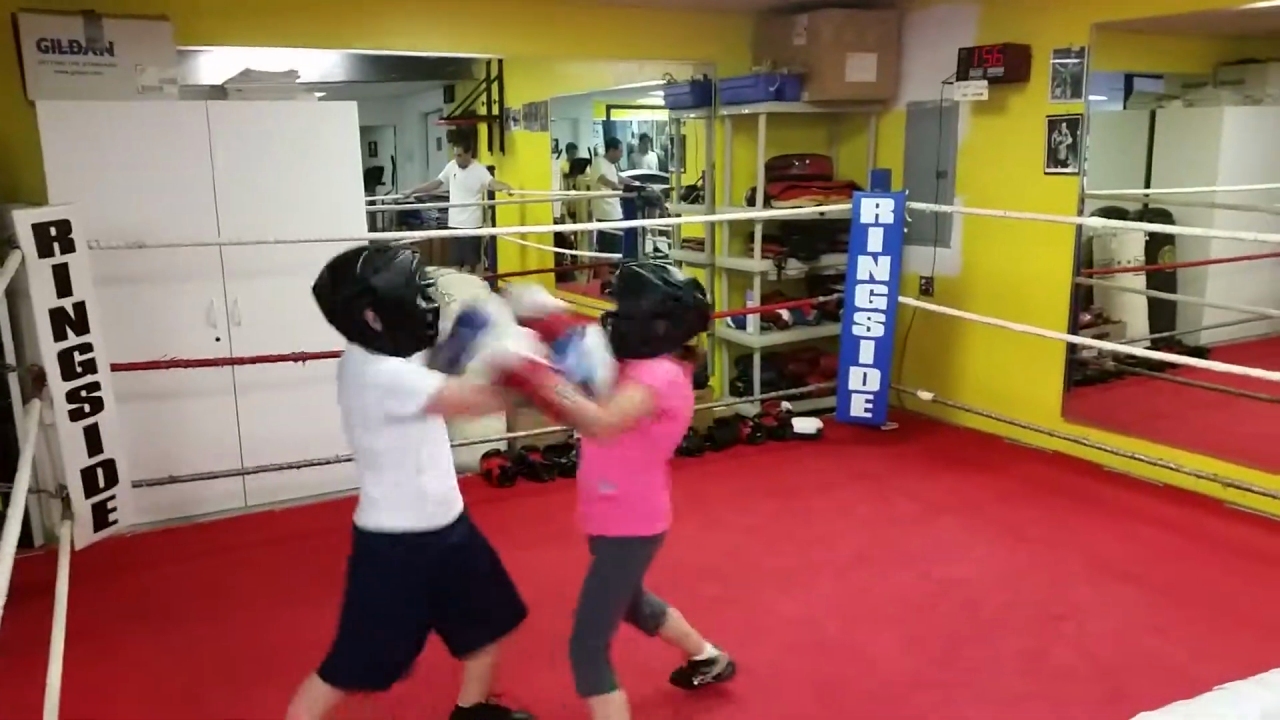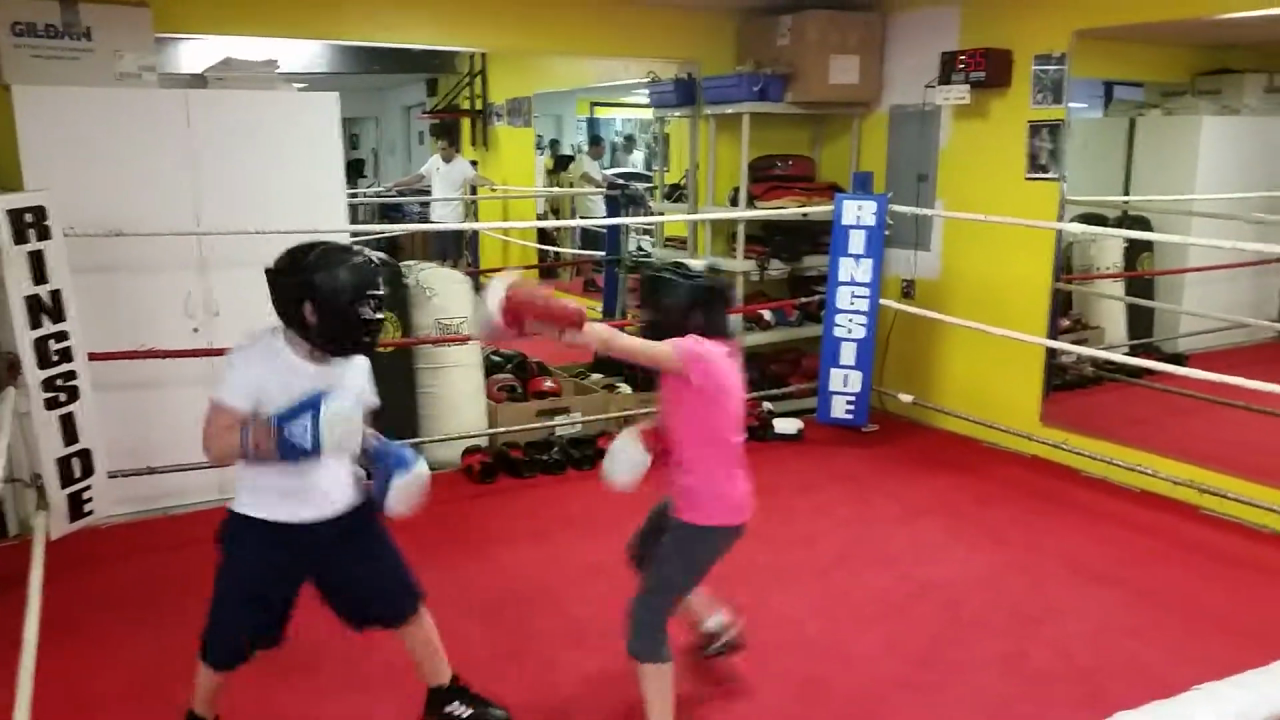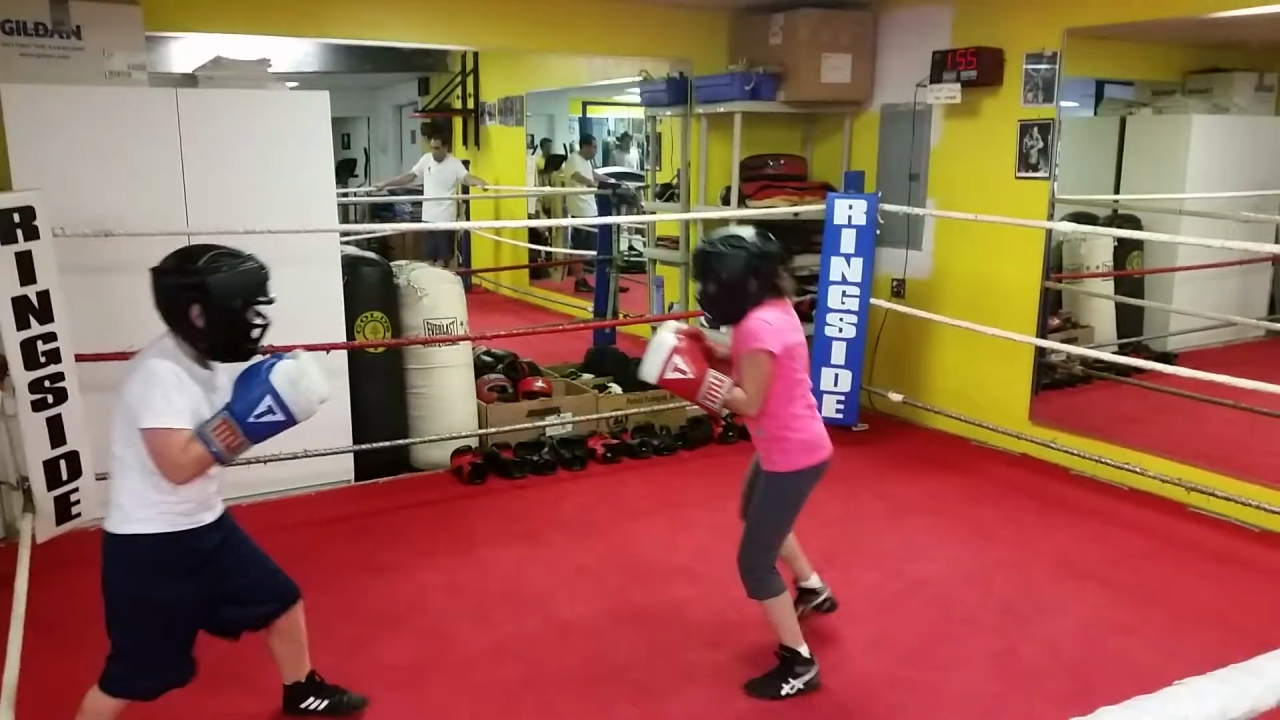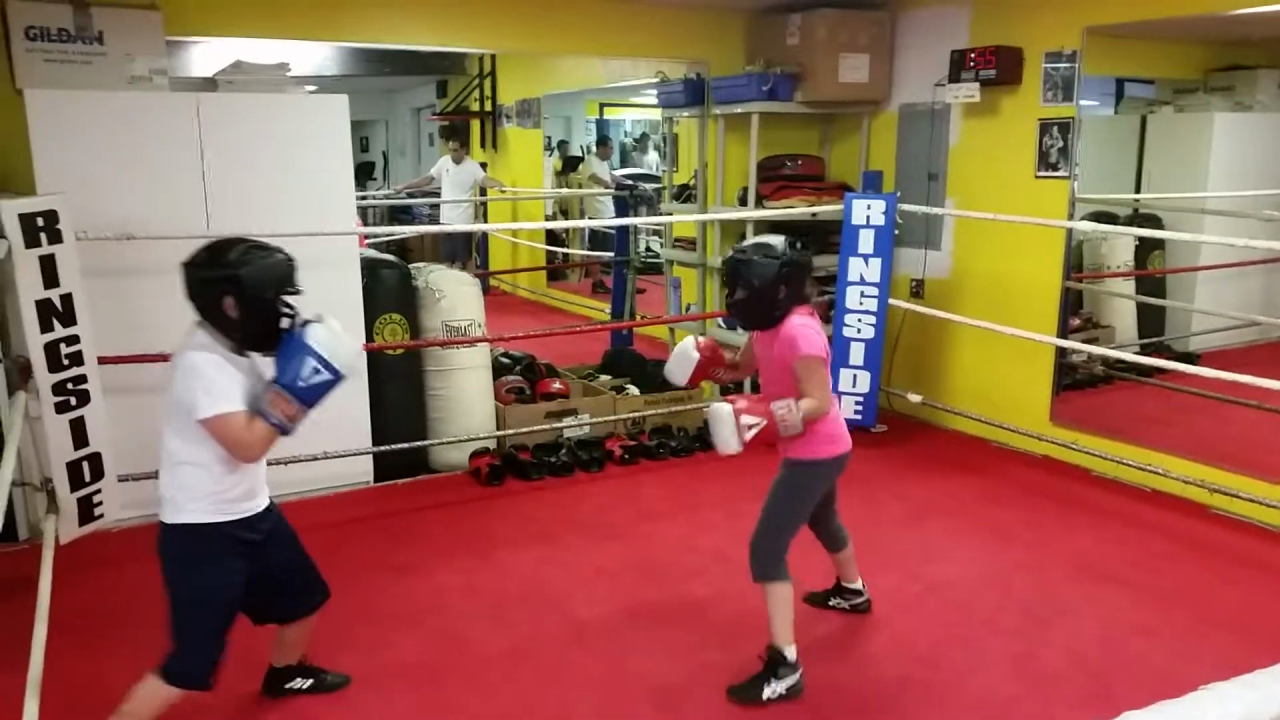
dt=0.4s
person 1, frame 1
left shoulder: (382, 359)
right shoulder: (379, 374)
right elbow: (472, 401)
left hip: (444, 525)
right hip: (396, 542)
left knee: (495, 619)
right knee: (350, 669)
person 1, frame 2
left shoulder: (352, 362)
right shoulder: (255, 359)
right elbow: (218, 444)
left wrist: (383, 455)
right wrist: (286, 433)
left hip: (343, 515)
right hip: (266, 527)
left knee: (404, 606)
right knee: (228, 643)
person 1, frame 3
left shoulder: (201, 363)
right shoulder: (158, 372)
left elbow: (226, 430)
right elbow: (179, 466)
left wrist: (283, 400)
right wrist: (243, 416)
left hip: (207, 526)
right hip: (148, 545)
left knee: (281, 601)
right knee: (135, 675)
person 1, frame 4
left shoulder: (231, 350)
right shoulder: (200, 364)
left elbow: (253, 420)
right elbow: (247, 445)
left wrist: (298, 380)
right wrist: (293, 387)
left hip: (252, 515)
right hip: (202, 533)
left knee: (306, 598)
right knee: (191, 666)
left ankle: (286, 670)
person 2, frame 1
left shoulder: (659, 375)
right shoulder: (641, 363)
left elbow: (601, 423)
left wrist: (535, 379)
right wrist: (561, 331)
left hip: (628, 526)
right hip: (614, 519)
left knee: (588, 649)
right knee: (630, 603)
right ankle: (707, 658)
person 2, frame 2
left shoulder: (696, 352)
right shoulder: (715, 353)
left elbow: (612, 343)
right wrist: (654, 436)
left hip: (712, 512)
right hip: (695, 500)
left knee: (647, 618)
right knee: (645, 556)
right ankle: (716, 624)
person 2, frame 3
left shoulder: (761, 325)
right shoulder: (771, 311)
left elbow: (749, 403)
right elbow: (741, 365)
left wrist: (697, 379)
right wrist: (701, 351)
left hip: (793, 457)
right hip: (794, 448)
left knee: (754, 561)
right knee: (757, 516)
left ankle: (798, 662)
right ankle: (811, 588)
person 2, frame 4
left shoulder: (799, 332)
right shoulder: (769, 325)
left elbow: (819, 404)
right elbow: (743, 365)
left wrist: (766, 417)
right wrist: (714, 362)
left hip: (816, 452)
right hip: (819, 450)
left knee: (766, 549)
right knee: (822, 519)
left ankle: (784, 665)
right ankle: (852, 590)
